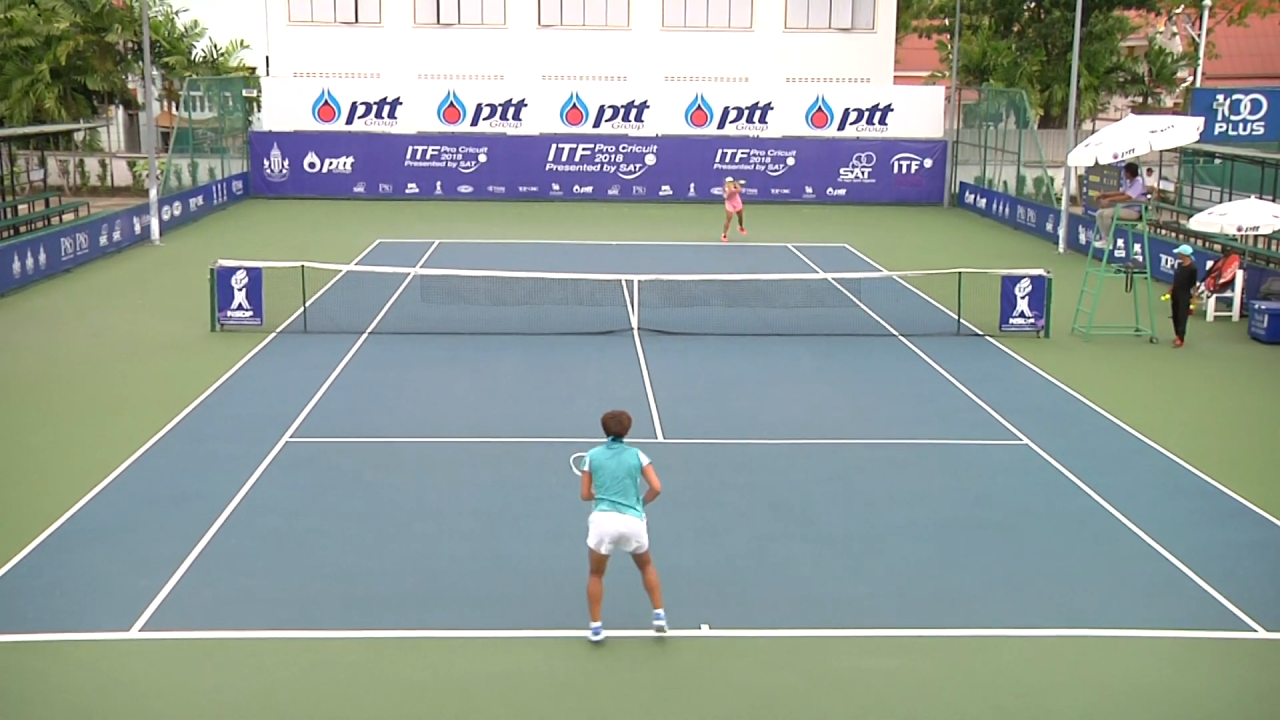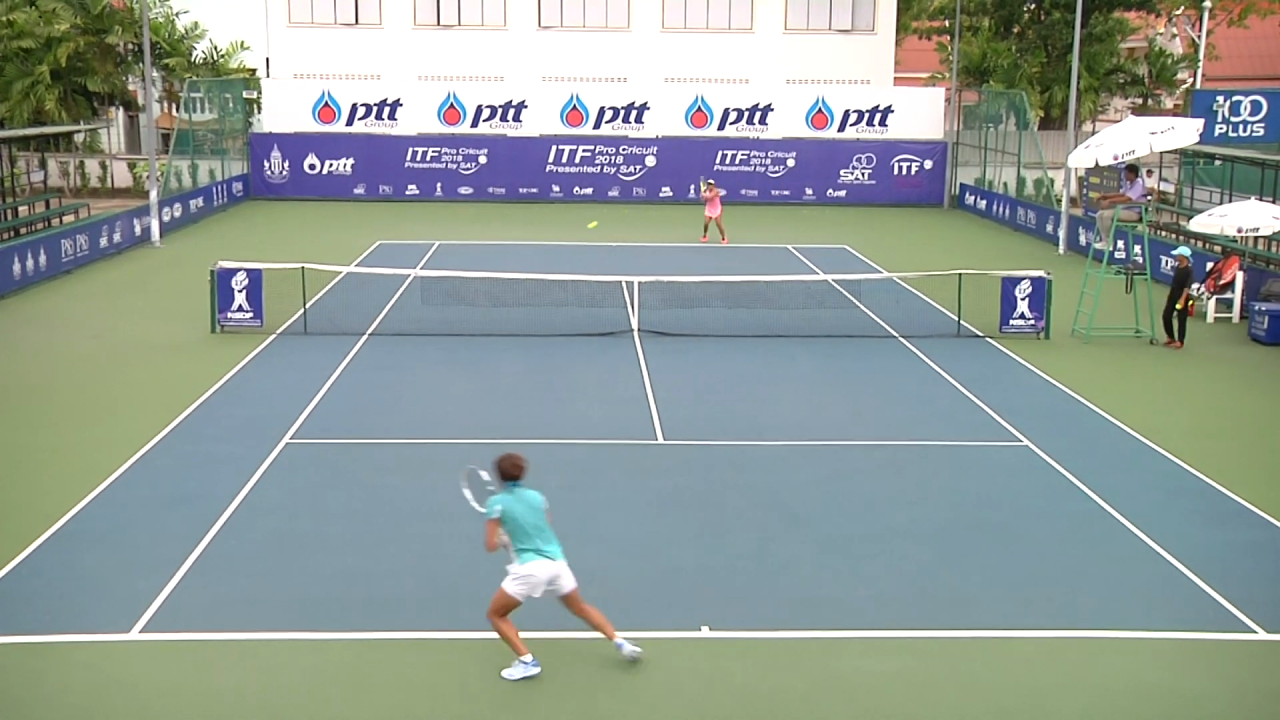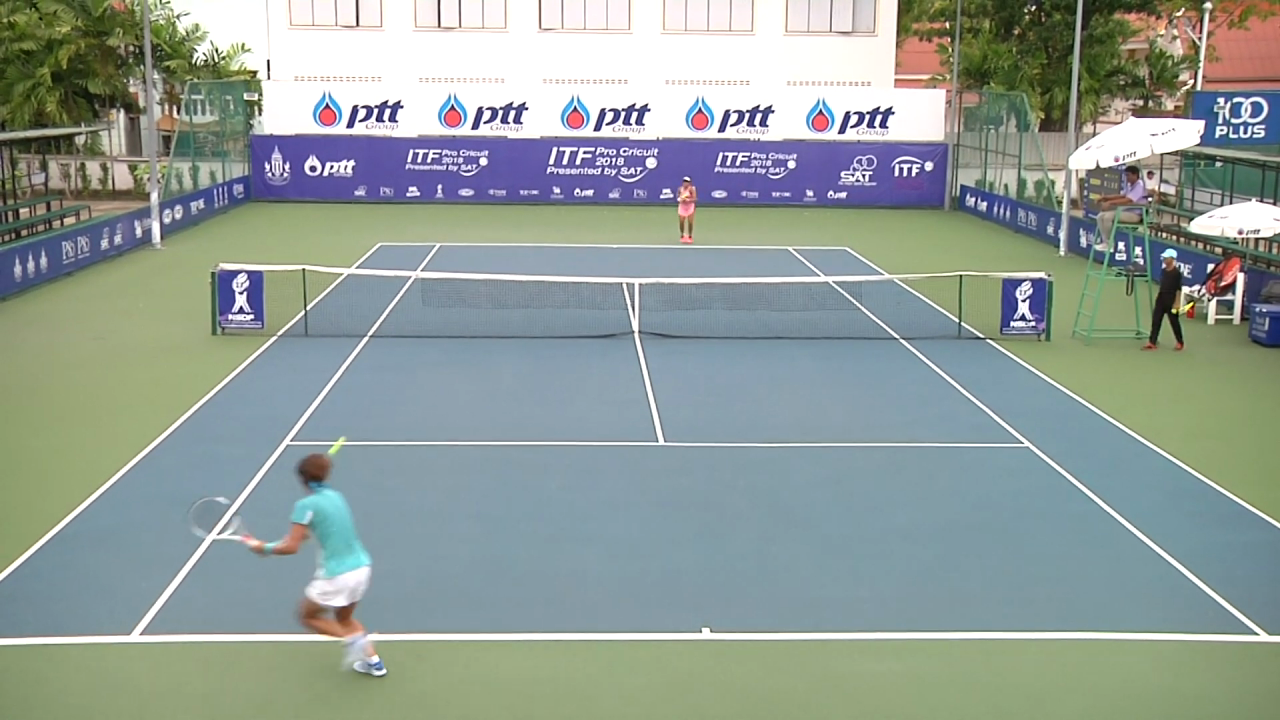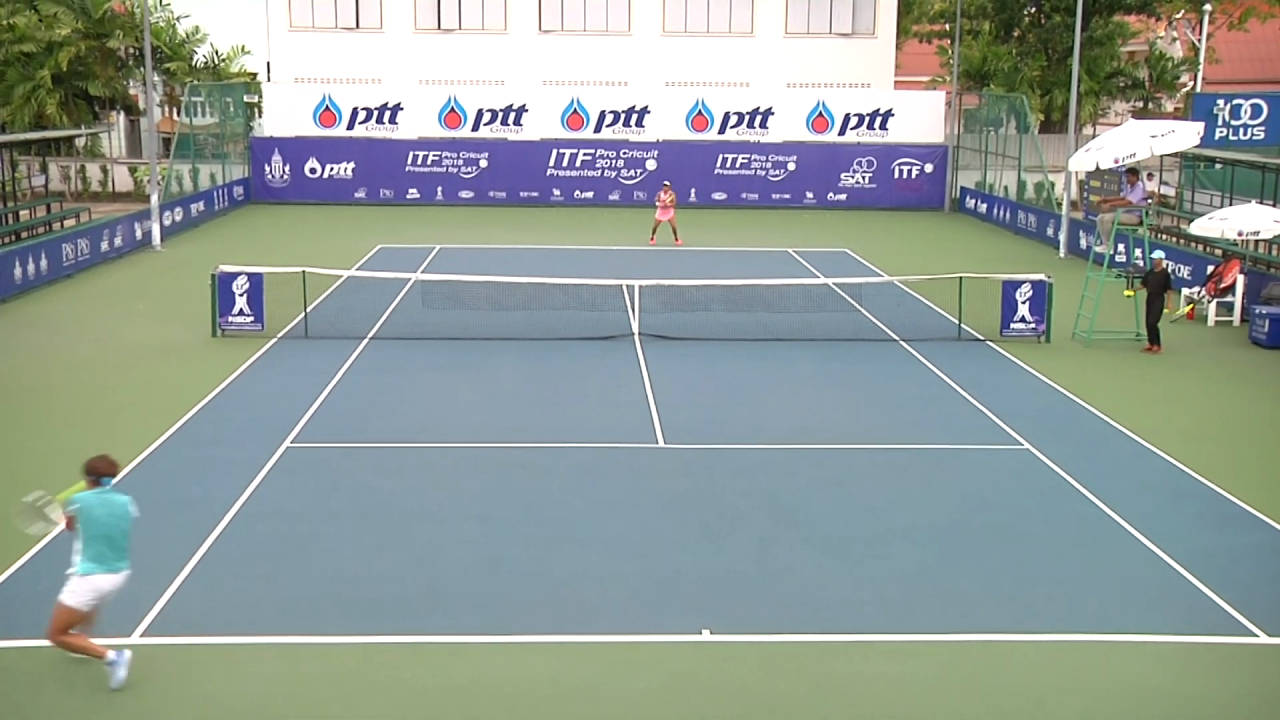
dt=0.4s
person 1, frame 1
left shoulder: (593, 456)
right shoulder: (637, 455)
left elbow: (585, 495)
right elbow: (656, 488)
left hip: (604, 521)
right hip: (633, 522)
left knee: (596, 575)
right knee: (646, 566)
left ankle: (596, 627)
right ankle: (659, 615)
person 1, frame 2
left shoulder: (496, 503)
right shoulder: (536, 497)
left elbow: (491, 546)
left wrist: (502, 540)
left hip: (530, 568)
right hip: (554, 562)
left knee: (495, 615)
right knee: (580, 608)
left ankle: (527, 661)
right ankle: (621, 644)
person 1, frame 3
left shoulder: (307, 505)
right shoulder: (335, 496)
left elbow: (292, 547)
left wrist: (263, 548)
left hip: (338, 575)
right hip: (362, 567)
left knee: (306, 617)
right knee: (344, 619)
left ankle: (353, 639)
right ankle: (373, 661)
person 1, frame 4
left shoulder: (79, 500)
right shoulder: (127, 503)
left elbow: (71, 527)
left hip: (89, 578)
right hip: (118, 575)
left knee: (56, 635)
left ankle: (112, 657)
